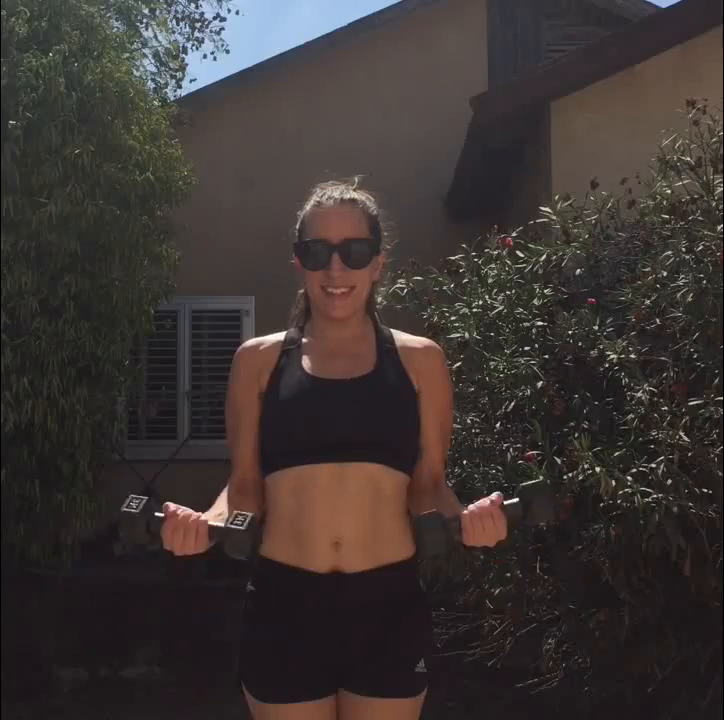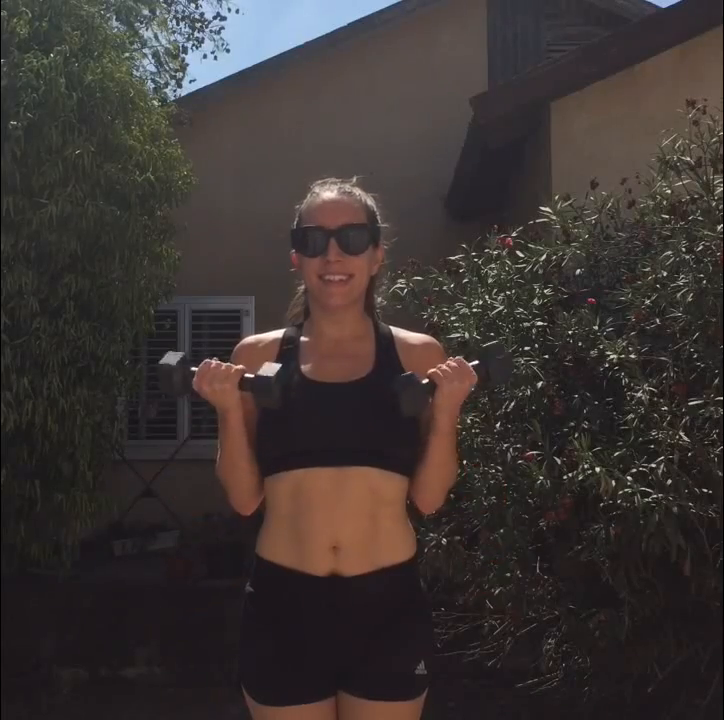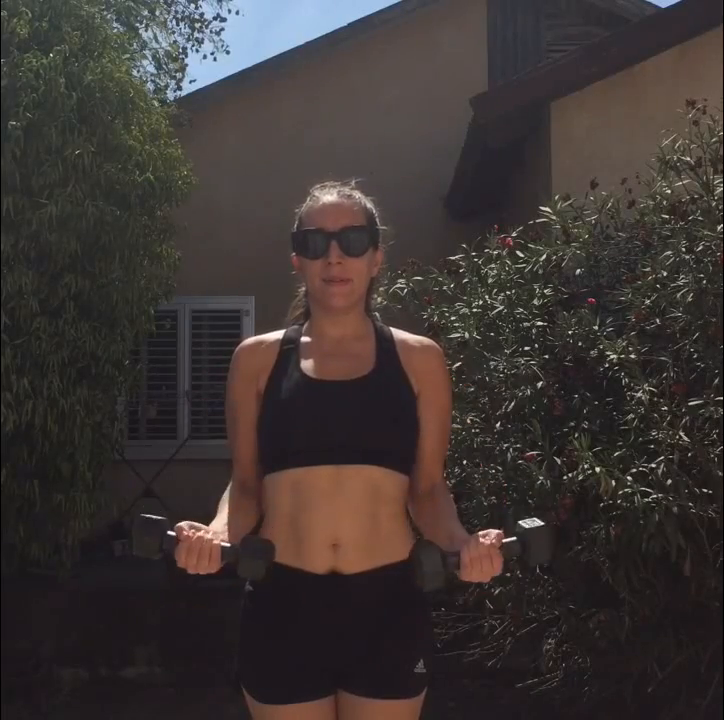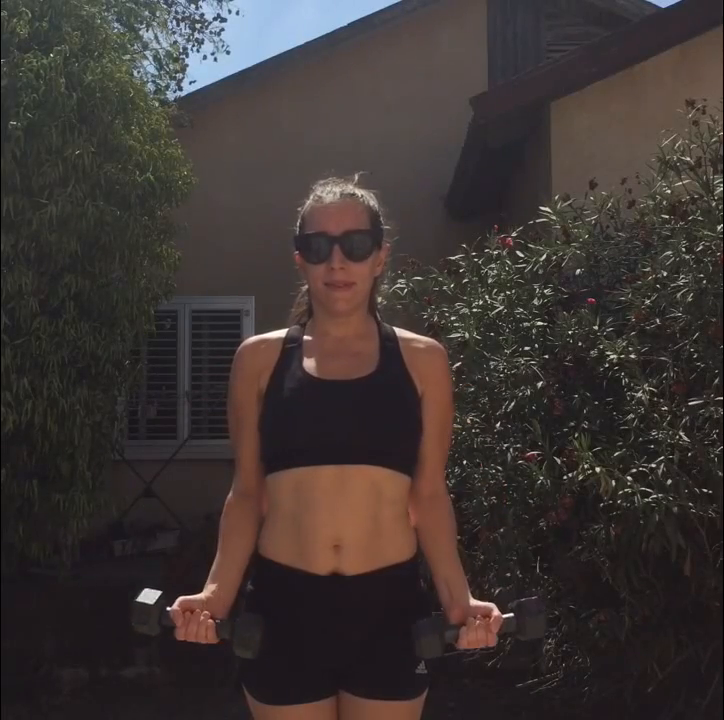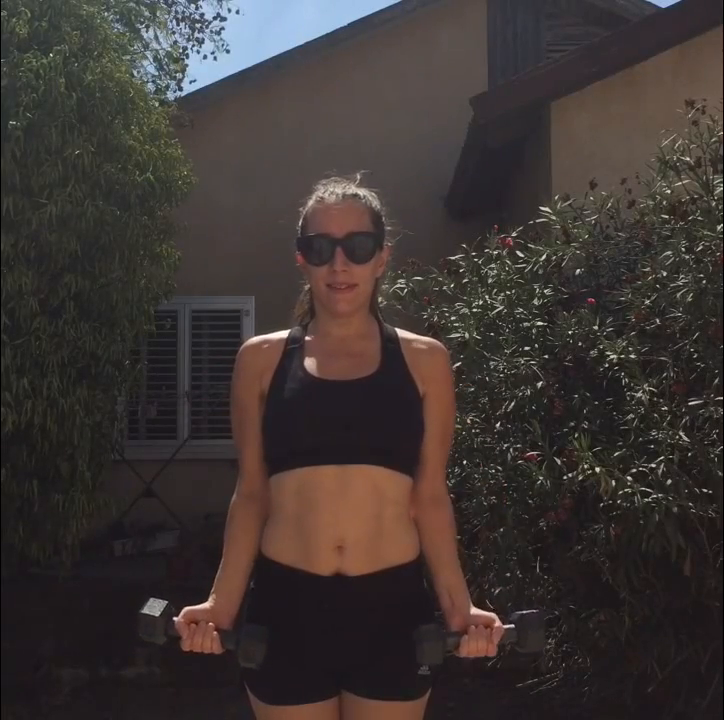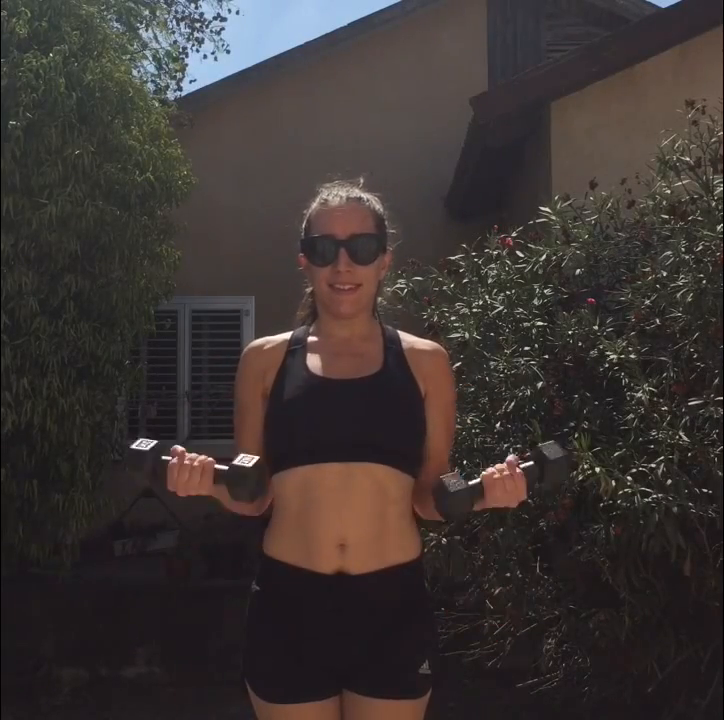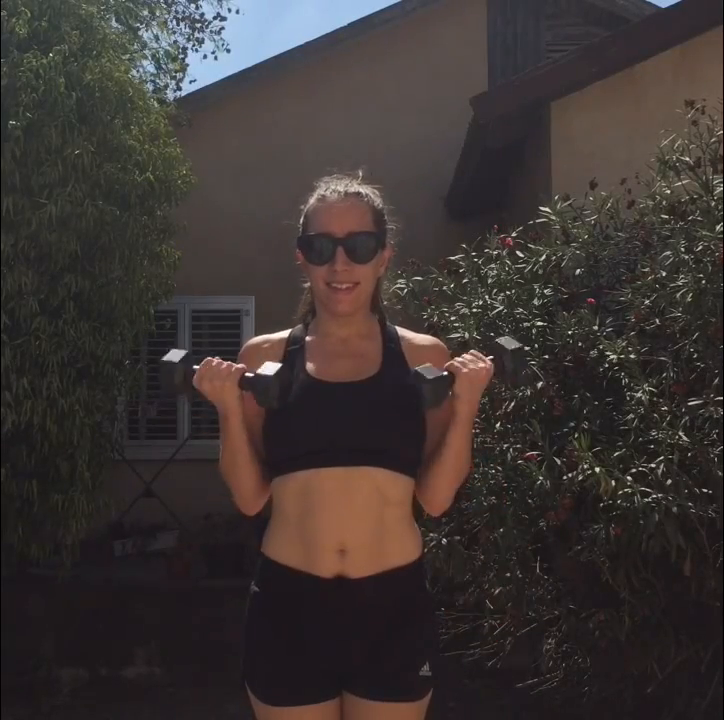
dt=0.4s
person 1, frame 1
left shoulder: (419, 359)
right shoulder: (259, 360)
left elbow: (428, 487)
right elbow: (246, 488)
left wrist: (463, 520)
right wrist: (210, 525)
left hip: (389, 602)
right hip: (285, 601)
person 1, frame 2
left shoulder: (418, 355)
right shoulder: (258, 356)
left elbow: (428, 497)
right elbow: (244, 497)
left wrist: (446, 412)
right wrist: (228, 410)
left hip: (388, 604)
right hip: (284, 604)
person 1, frame 3
left shoulder: (418, 359)
right shoulder: (258, 358)
left elbow: (427, 488)
right elbow: (246, 485)
left wrist: (463, 541)
right wrist: (217, 534)
left hip: (387, 604)
right hip: (284, 603)
person 1, frame 4
left shoulder: (422, 359)
right shoulder: (260, 358)
left elbow: (429, 493)
right elbow: (247, 491)
left wrist: (457, 597)
right wrist: (217, 591)
left hip: (389, 604)
right hip: (285, 604)
person 1, frame 5
left shoulder: (424, 360)
right shoulder: (262, 359)
left elbow: (430, 495)
right elbow: (252, 491)
left wrist: (458, 602)
right wrist: (223, 599)
left hip: (393, 605)
right hip: (288, 604)
person 1, frame 6
left shoulder: (424, 361)
right shoulder: (266, 359)
left elbow: (432, 492)
left wrist: (480, 492)
right wrist: (211, 482)
left hip: (393, 605)
right hip: (289, 603)
person 1, frame 7
left shoulder: (424, 358)
right shoulder: (264, 358)
left elbow: (435, 497)
right elbow: (250, 497)
left wrist: (465, 406)
right wrist: (229, 408)
left hip: (394, 607)
right hip: (289, 606)
